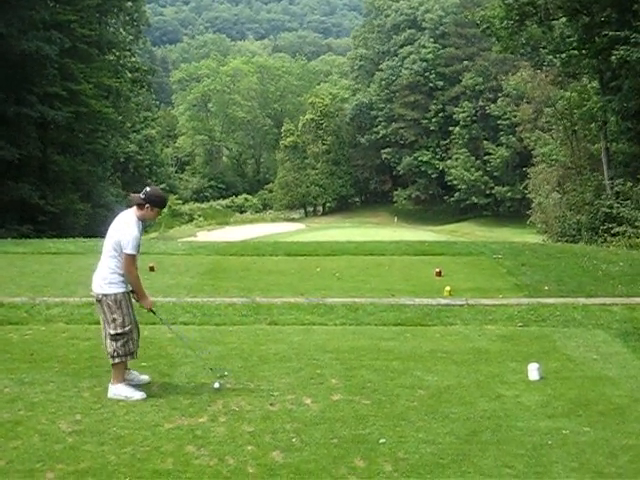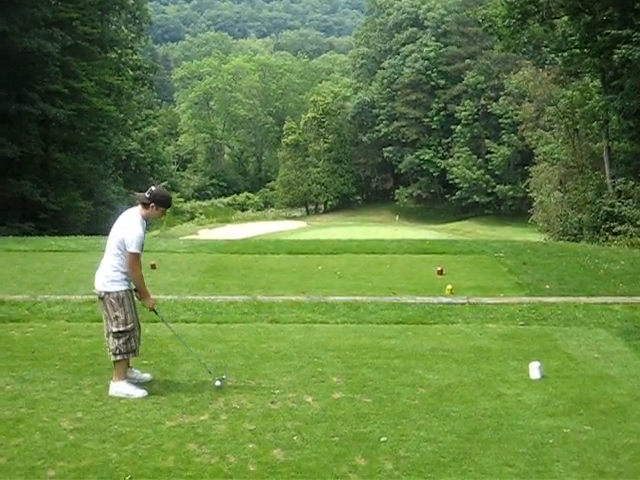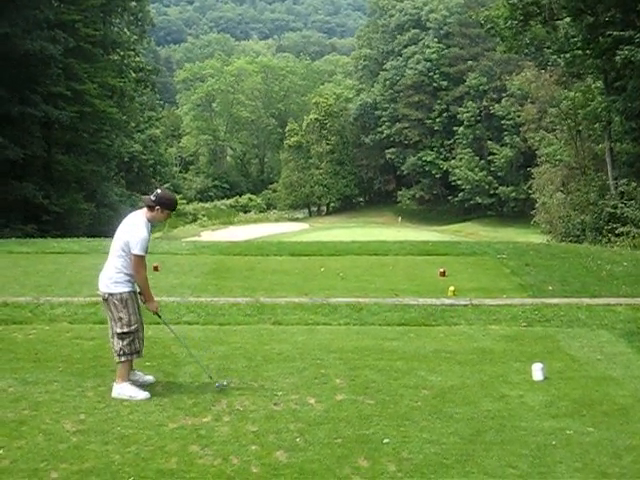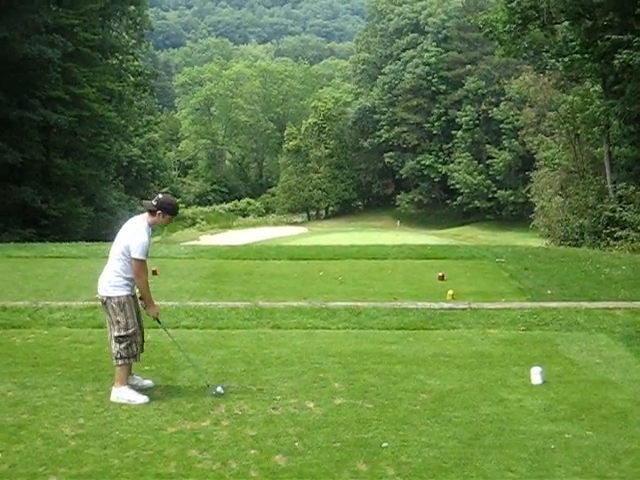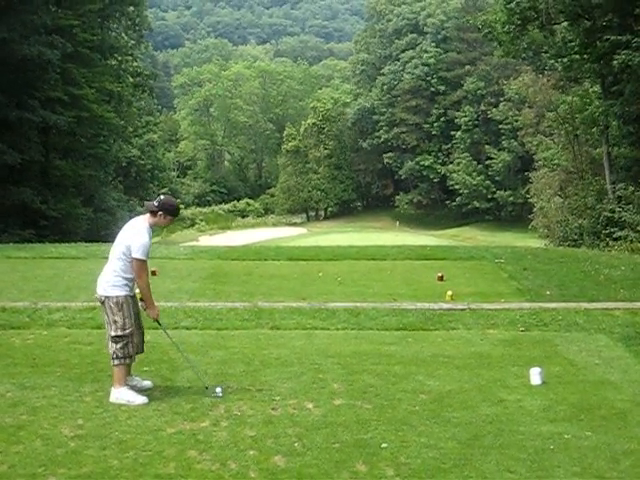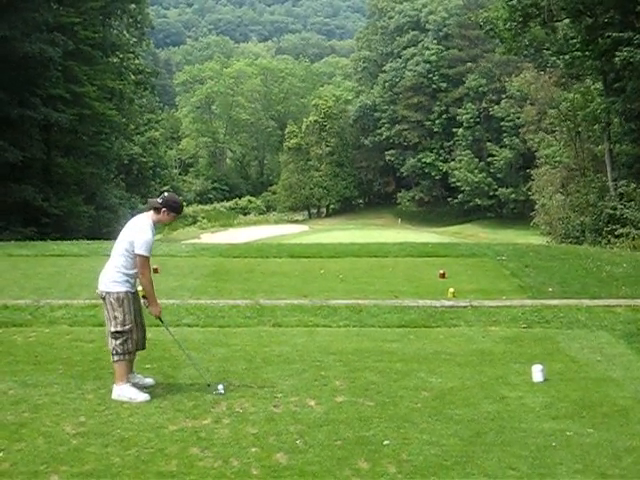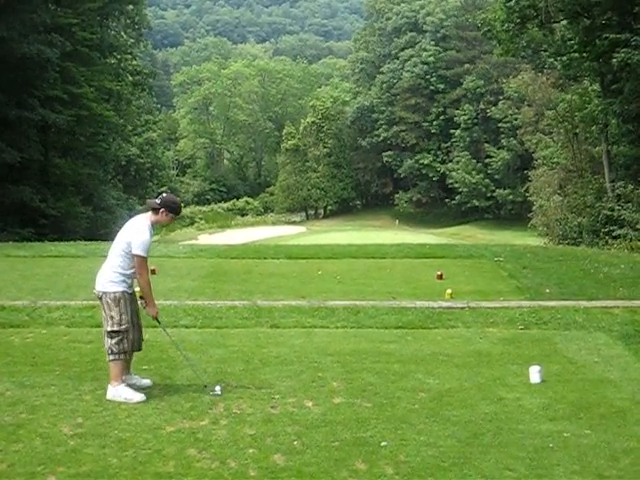
dt=0.1s
person 1, frame 1
left shoulder: (129, 216)
right shoulder: (131, 230)
right elbow: (130, 270)
left wrist: (135, 290)
right wrist: (143, 297)
left hip: (114, 285)
right hip: (111, 288)
left knee: (128, 330)
right knee: (120, 334)
left ankle: (123, 372)
right ankle: (116, 385)
person 1, frame 2
left shoulder: (132, 214)
right shoulder: (135, 229)
right elbow: (134, 268)
left wrist: (138, 288)
right wrist: (146, 296)
left hip: (116, 282)
right hip: (113, 285)
left knee: (130, 328)
right knee: (122, 331)
left ankle: (125, 370)
right ankle: (118, 382)
person 1, frame 3
left shoulder: (138, 217)
right shoulder: (140, 232)
right elbow: (139, 271)
left wrist: (142, 292)
right wrist: (149, 299)
left hip: (121, 284)
right hip: (117, 287)
left knee: (133, 330)
right knee: (127, 333)
left ankle: (128, 372)
right ankle: (121, 384)
person 1, frame 4
left shoulder: (138, 222)
right shoulder: (140, 236)
right elbow: (140, 275)
left wrist: (144, 296)
right wrist: (150, 304)
left hip: (121, 287)
right hip: (115, 290)
left knee: (133, 333)
right knee: (125, 336)
left ankle: (127, 377)
right ankle: (119, 388)
person 1, frame 5
left shoulder: (140, 222)
right shoulder: (141, 236)
right elbow: (141, 276)
left wrist: (145, 298)
right wrist: (151, 305)
left hip: (121, 288)
right hip: (114, 290)
left knee: (134, 333)
right knee: (122, 337)
left ankle: (126, 377)
right ankle: (119, 389)
person 1, frame 6
left shoulder: (143, 220)
right shoulder: (145, 232)
right elbow: (144, 272)
left wrist: (149, 296)
right wrist: (153, 303)
left hip: (124, 285)
right hip: (115, 287)
left knee: (135, 330)
right knee: (123, 334)
left ankle: (129, 375)
right ankle: (121, 386)
person 1, frame 7
left shoulder: (141, 221)
right shoulder: (142, 233)
right elbow: (141, 273)
left wrist: (146, 297)
right wrist: (151, 303)
left hip: (121, 285)
right hip: (112, 287)
left knee: (131, 331)
right knee: (119, 334)
left ankle: (126, 375)
right ankle: (116, 386)
